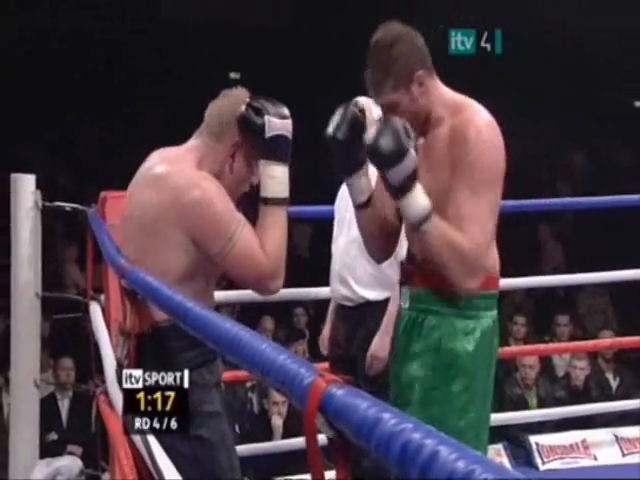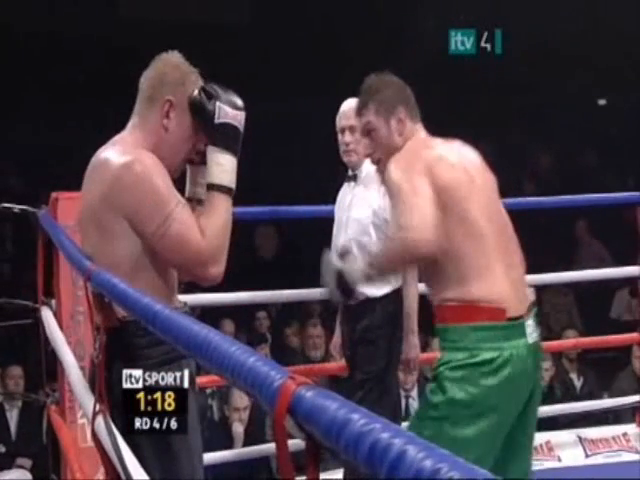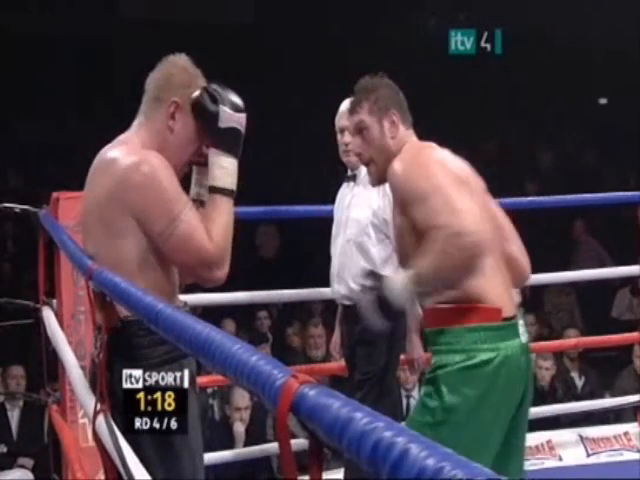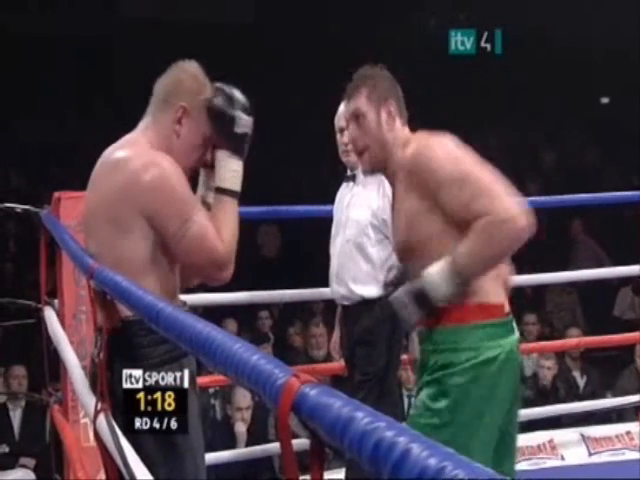
dt=0.7s
person 1, frame 1
left shoulder: (164, 164)
right shoulder: (195, 190)
right elbow: (268, 276)
right wrist: (276, 167)
left hip: (162, 352)
right hip: (176, 362)
person 1, frame 2
left shoulder: (111, 160)
right shoulder: (137, 167)
left elbow: (178, 261)
right elbow: (208, 264)
left wrist: (199, 176)
right wrist: (223, 157)
left hip: (129, 350)
right hip: (148, 355)
person 1, frame 3
left shoulder: (113, 160)
right shoulder: (145, 168)
left elbow: (179, 267)
right elbow: (212, 265)
left wrist: (203, 180)
right wrist: (225, 161)
left hip: (127, 348)
right hip: (150, 352)
person 1, frame 4
left shoulder: (115, 161)
right shoulder: (157, 172)
right elbow: (217, 265)
left wrist: (209, 179)
right wrist: (229, 162)
left hip: (119, 346)
right hip: (150, 350)
person 2, frame 1
left shoulder: (473, 131)
right shoulder: (396, 130)
left elbow: (467, 270)
right elbow: (380, 249)
left wrist: (407, 187)
right wrist: (354, 172)
left hip: (456, 314)
right hip: (418, 307)
person 2, frame 2
left shoulder: (405, 160)
right shoulder: (464, 154)
left elbow: (419, 239)
left wrist: (356, 269)
left hip: (478, 346)
right hip: (521, 338)
person 2, frame 3
left shoulder: (409, 164)
right shoulder: (444, 163)
left elbow: (467, 240)
right elbow: (518, 268)
left wrist: (399, 287)
left hip: (472, 349)
right hip: (507, 341)
person 2, frame 4
left shoulder: (427, 154)
right shoulder: (400, 188)
left elbow: (512, 220)
left wrist: (432, 281)
left hip: (468, 346)
right hip: (447, 346)
person 3, frame 1
right shoulder: (345, 189)
left elbow: (406, 266)
left wrist: (386, 332)
right wrist: (330, 320)
left hip: (376, 315)
right hip: (347, 315)
person 3, frame 2
left shoulder: (388, 184)
right shoulder: (345, 191)
left elbow: (410, 263)
left wrist: (411, 334)
right wrist: (340, 324)
left hip: (382, 311)
right hip: (354, 311)
left knee: (367, 411)
right knee: (378, 408)
person 3, frame 3
left shoulder: (387, 184)
right shoulder: (344, 190)
right wrist: (340, 324)
left hip: (380, 312)
right hip: (353, 312)
left knee: (366, 409)
right knee: (380, 407)
person 3, frame 4
left shoulder: (385, 183)
right shoulder: (344, 189)
right wrist: (339, 321)
left hip: (379, 312)
right hip: (353, 311)
left knee: (369, 409)
right knee: (376, 406)
